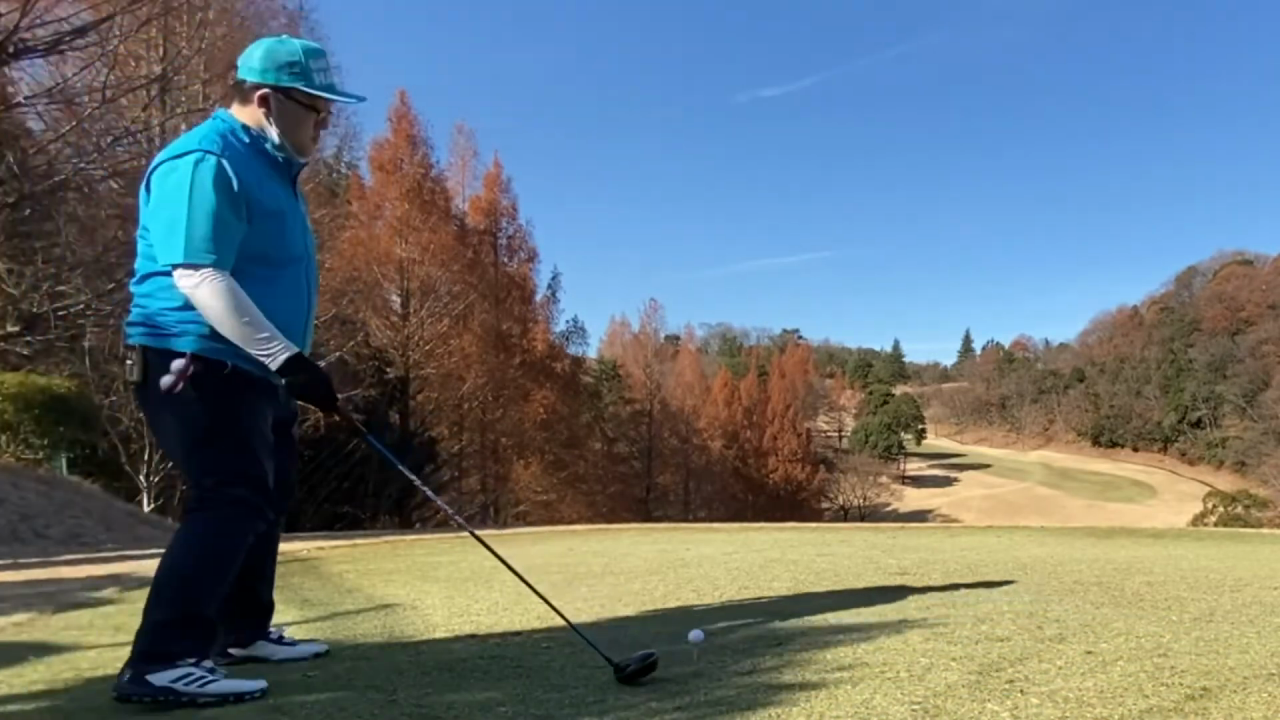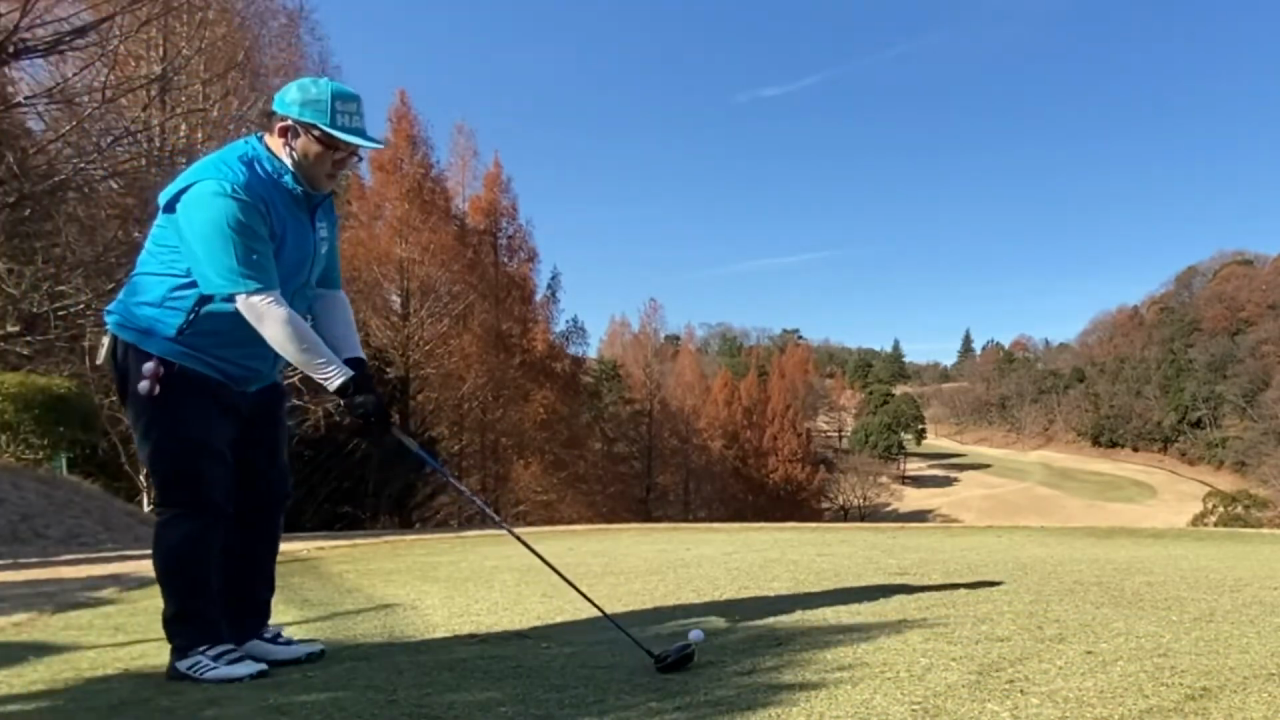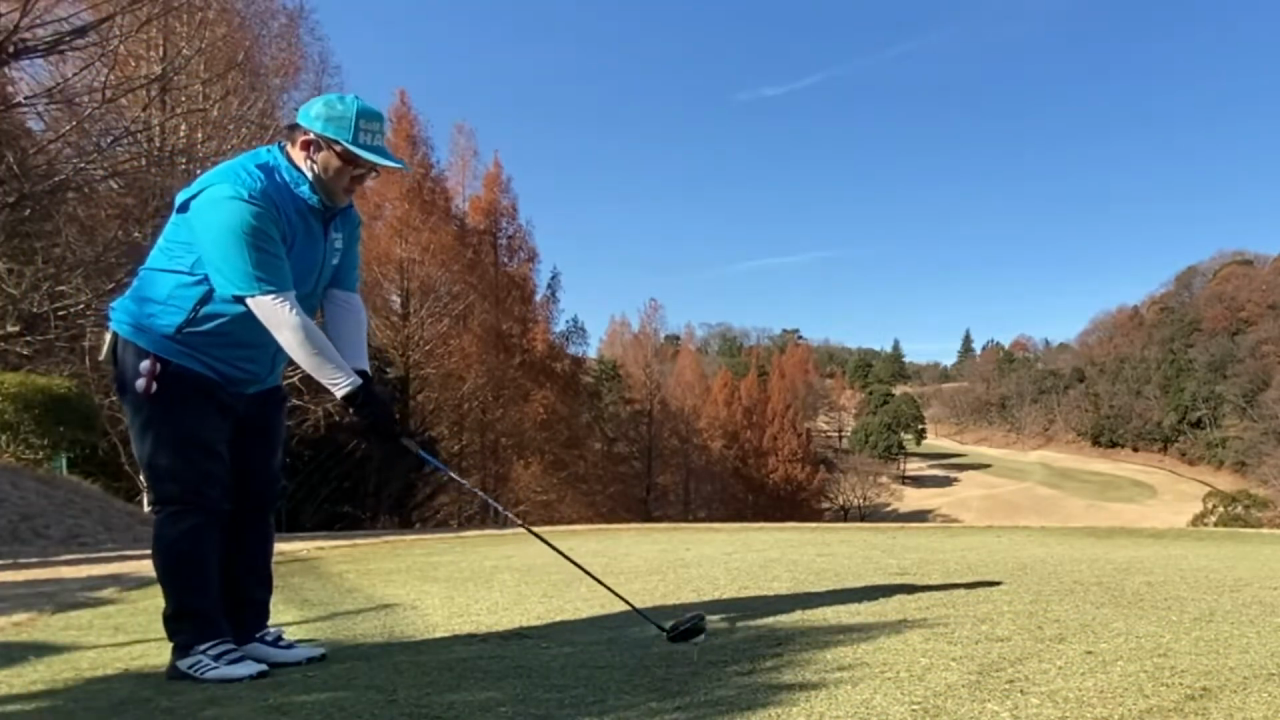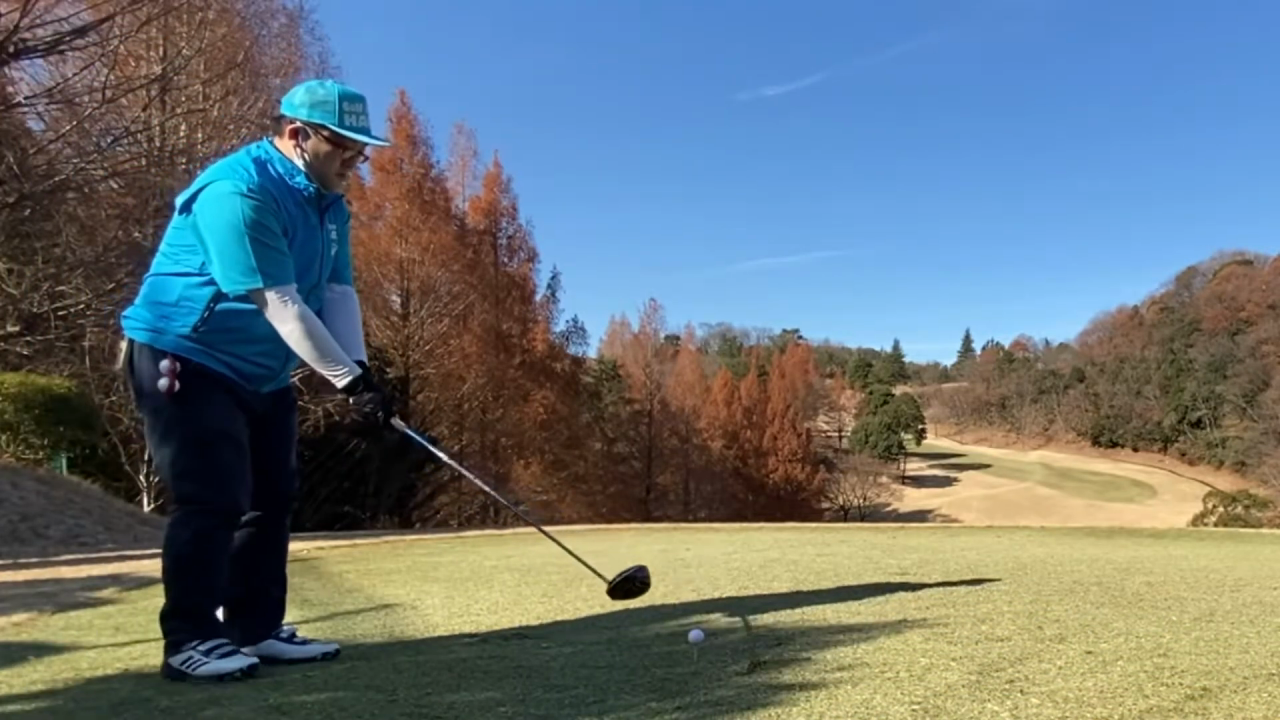
dt=0.7s
person 1, frame 1
left shoulder: (273, 168)
right shoulder: (206, 162)
right elbow: (199, 277)
left wrist: (292, 362)
right wrist: (288, 358)
left hip: (253, 369)
right hip: (196, 364)
left knee: (260, 499)
right knee: (229, 502)
left ankle: (242, 630)
right ankle: (163, 659)
person 1, frame 2
left shoulder: (315, 201)
right shoulder: (224, 190)
left elbow: (326, 293)
right elbow: (261, 304)
left wrist: (356, 365)
right wrist: (339, 381)
left hip: (249, 374)
right hip: (171, 363)
left knee: (263, 498)
right knee: (195, 505)
left ankle: (244, 628)
right ankle: (194, 644)
person 1, frame 3
left shoulder: (340, 214)
right shoulder: (239, 197)
left elbow: (343, 300)
right elbow: (278, 310)
left wrist: (361, 378)
right wrist: (350, 391)
left hip: (250, 377)
right hip: (171, 362)
left knee: (253, 502)
right knee: (193, 503)
left ankle: (245, 631)
right ankle: (196, 643)
person 1, frame 4
left shoulder: (328, 204)
right shoulder: (238, 191)
left elbow: (338, 295)
right elbow: (280, 305)
left wrist: (360, 373)
right wrist: (349, 379)
left hip: (261, 375)
right hip: (183, 360)
left knee: (268, 500)
right knee: (213, 499)
left ankle: (256, 630)
right ankle: (191, 639)
